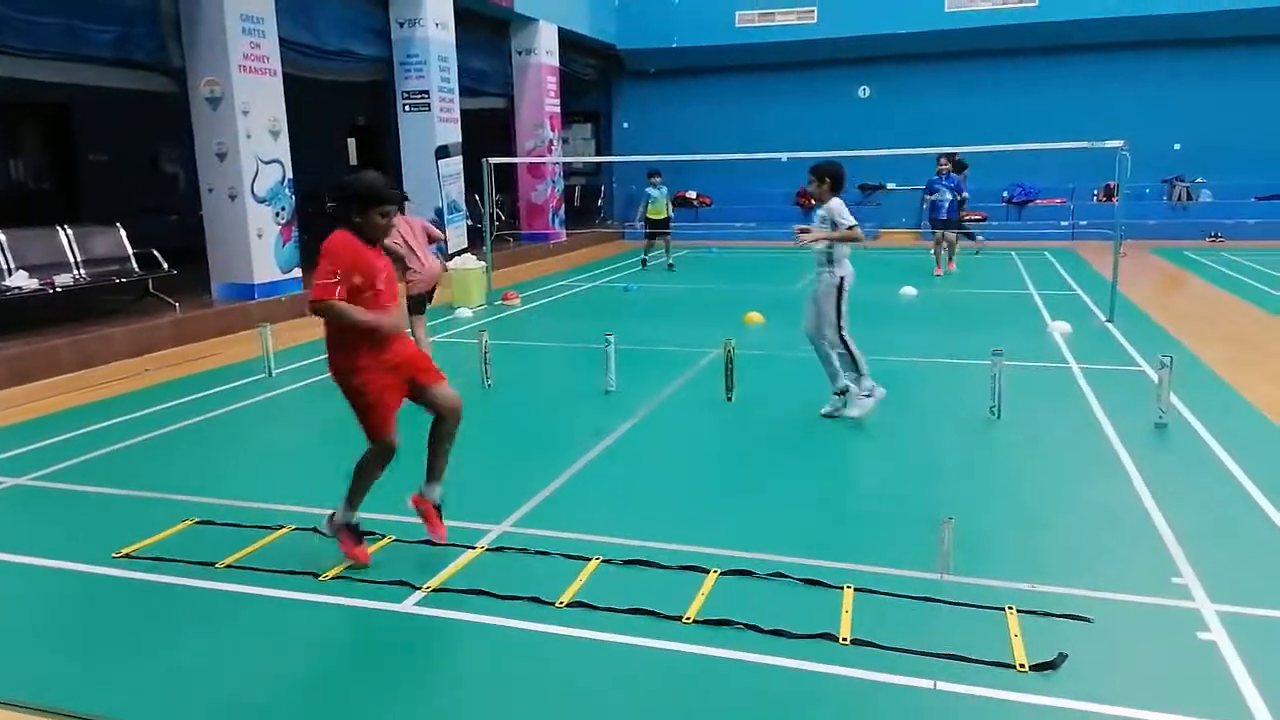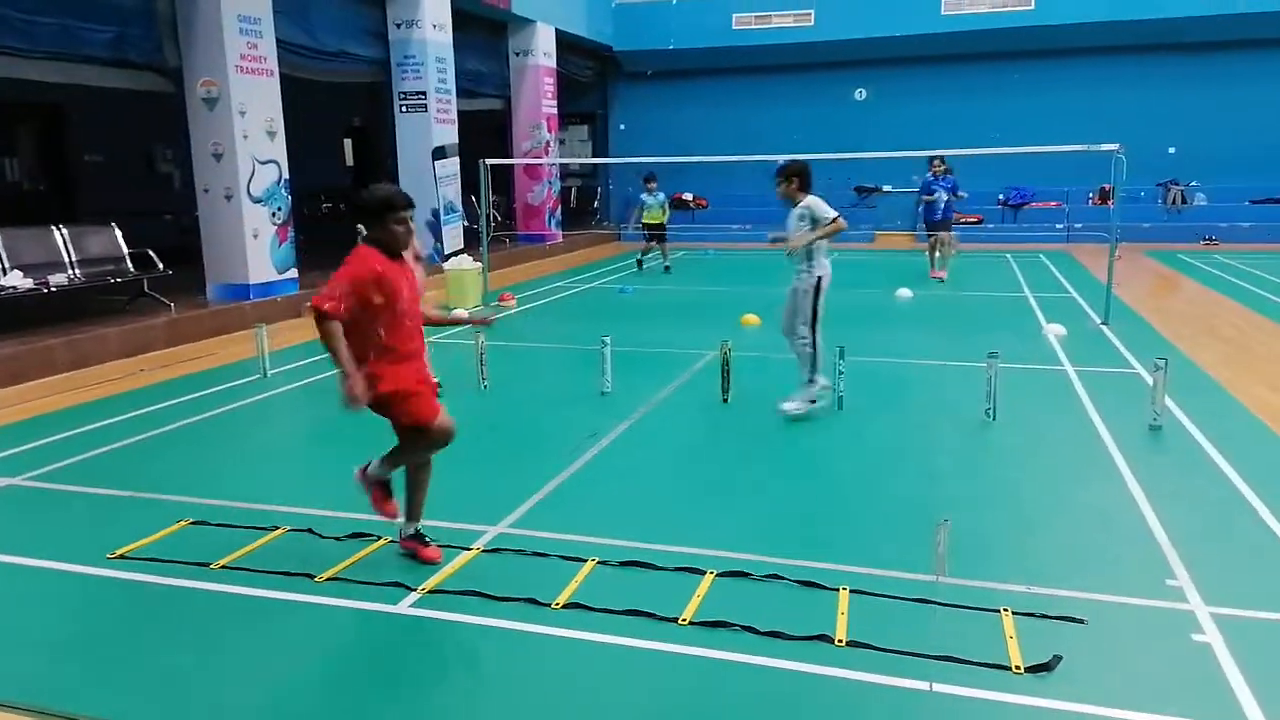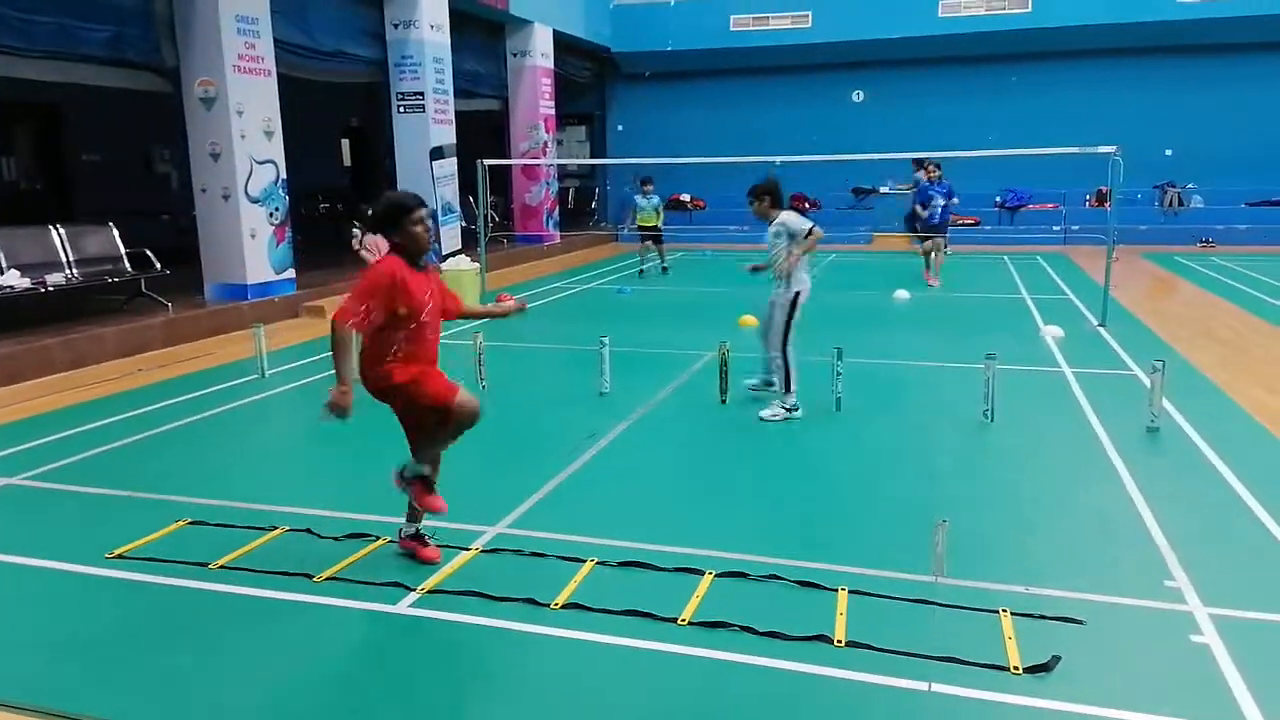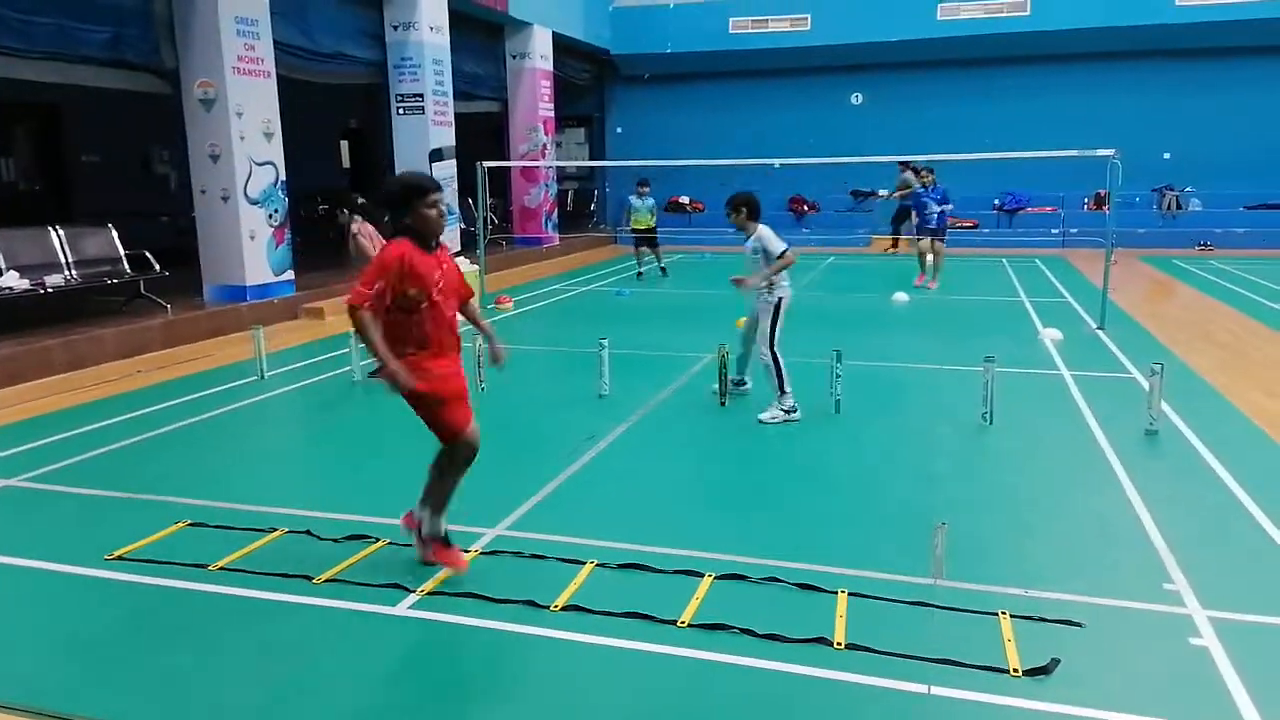
dt=0.1s
person 1, frame 1
left shoulder: (375, 247)
right shoulder: (339, 246)
right elbow: (322, 304)
left wrist: (393, 319)
right wrist: (379, 321)
left hip: (396, 349)
right hip: (361, 362)
left knee: (450, 407)
right knee: (386, 445)
left ankle: (429, 497)
right ankle: (345, 521)
person 1, frame 2
left shoulder: (402, 261)
right shoulder: (363, 264)
right elbow: (327, 314)
left wrist: (464, 319)
right wrist: (350, 375)
left hip: (410, 367)
right hip: (379, 373)
left knee: (420, 451)
right knee: (442, 430)
left ankle: (412, 532)
right ankle: (376, 472)
person 1, frame 3
left shoulder: (427, 269)
right shoulder: (387, 273)
left elbow: (452, 308)
right elbow: (343, 324)
left wrist: (499, 310)
right wrist: (343, 385)
left hip: (422, 370)
right hip: (393, 374)
left knee: (430, 446)
right knee: (467, 408)
left ankle: (410, 532)
right ankle: (415, 473)
person 1, frame 4
left shoulder: (440, 250)
right shoulder: (397, 255)
left elbow: (462, 296)
right elbow: (359, 307)
left wrist: (490, 336)
right wrist: (389, 363)
left hip: (444, 362)
right hip: (414, 367)
left knee: (459, 443)
right knee: (467, 443)
left ankle: (425, 516)
right ankle: (432, 529)
person 2, frame 1
left shoulder: (834, 205)
right shoulder: (823, 209)
left elbow: (857, 235)
left wrist: (822, 235)
right wrist: (810, 232)
left hip: (835, 276)
right hip: (824, 276)
left knee: (836, 334)
right knee: (813, 332)
left ankle: (867, 388)
right ankle: (842, 386)
person 2, frame 2
left shoulder: (811, 203)
right shoulder: (795, 210)
left elbow: (840, 224)
left wrist: (811, 237)
right wrist: (782, 239)
left hip: (815, 274)
right hip: (802, 274)
left knee: (807, 333)
right knee: (789, 328)
left ankle: (811, 392)
right ankle: (815, 379)
person 2, frame 3
left shoulder: (787, 219)
right shoulder: (773, 226)
left elbow: (817, 234)
left wrist: (794, 257)
right wrist: (761, 266)
left hip: (793, 289)
right hip: (781, 288)
left knee: (780, 344)
right knee: (766, 334)
left ankle: (789, 403)
right ankle: (769, 379)
person 2, frame 4
left shoulder: (763, 234)
right shoulder: (751, 238)
left elbow: (789, 258)
left wrist: (762, 280)
right wrist: (746, 280)
left hip: (775, 297)
right hip: (762, 297)
left knee: (767, 350)
right knee: (746, 339)
left ankle: (786, 404)
right ankle: (740, 380)
